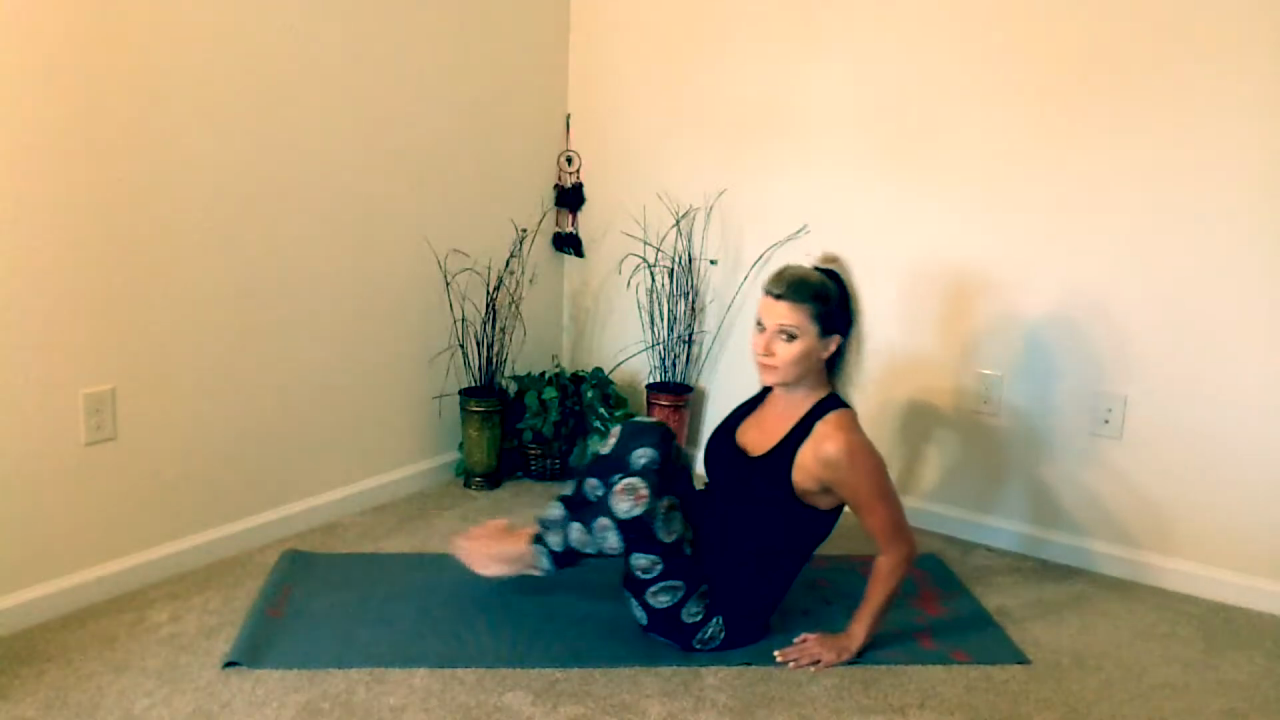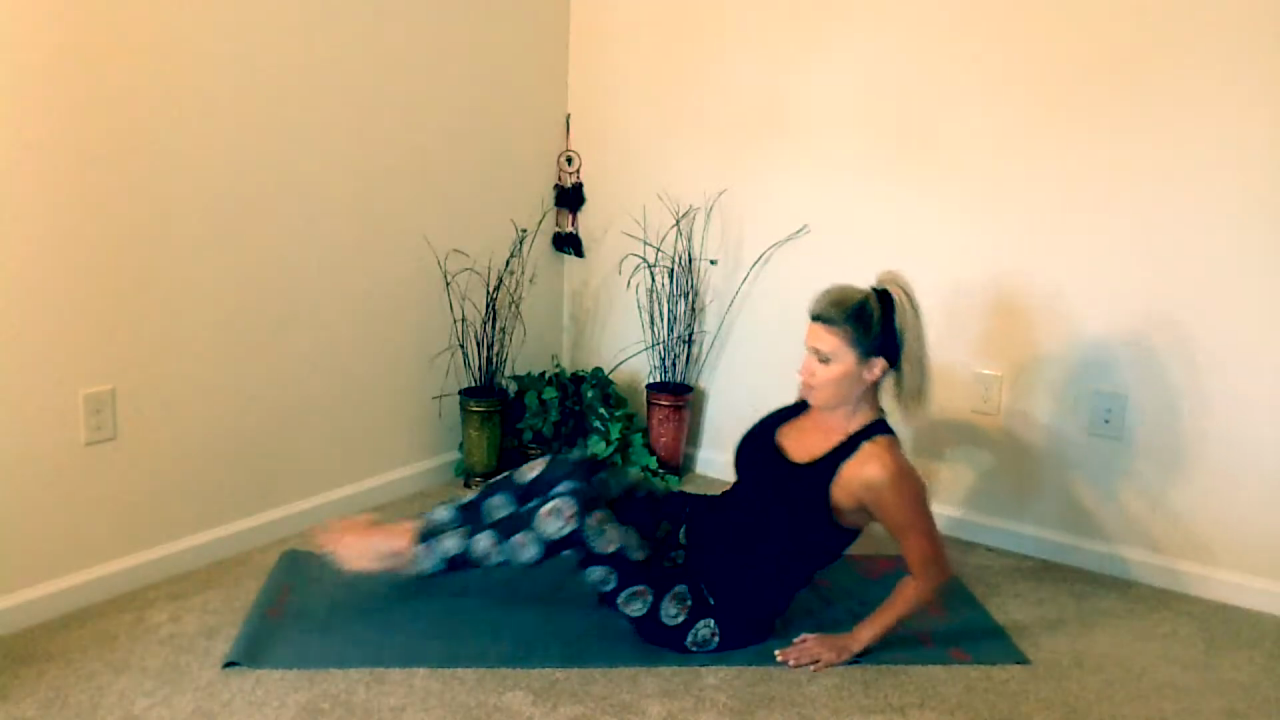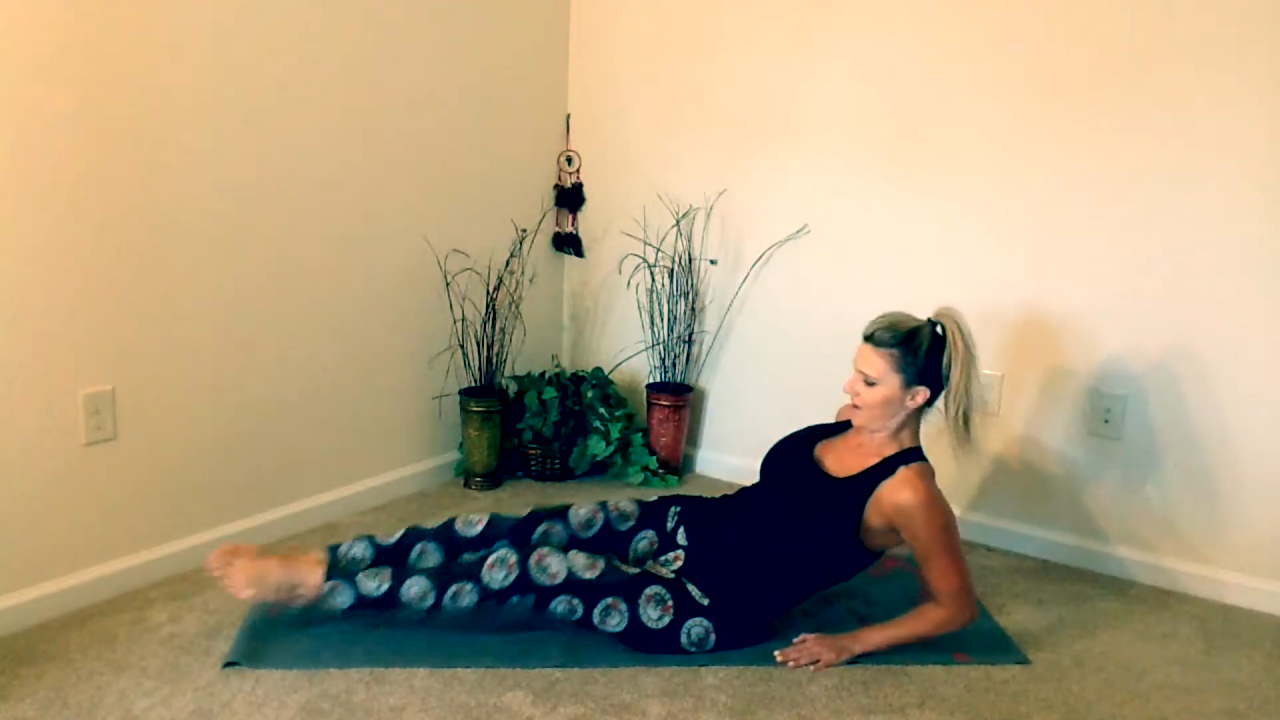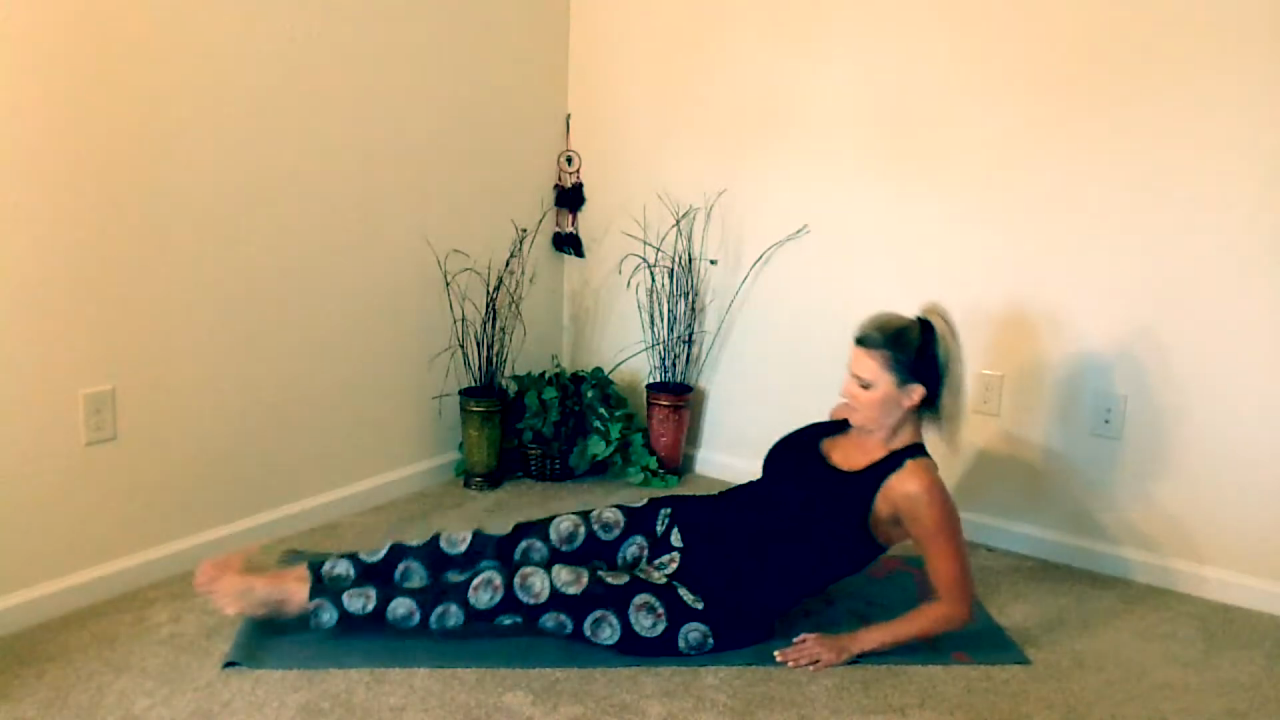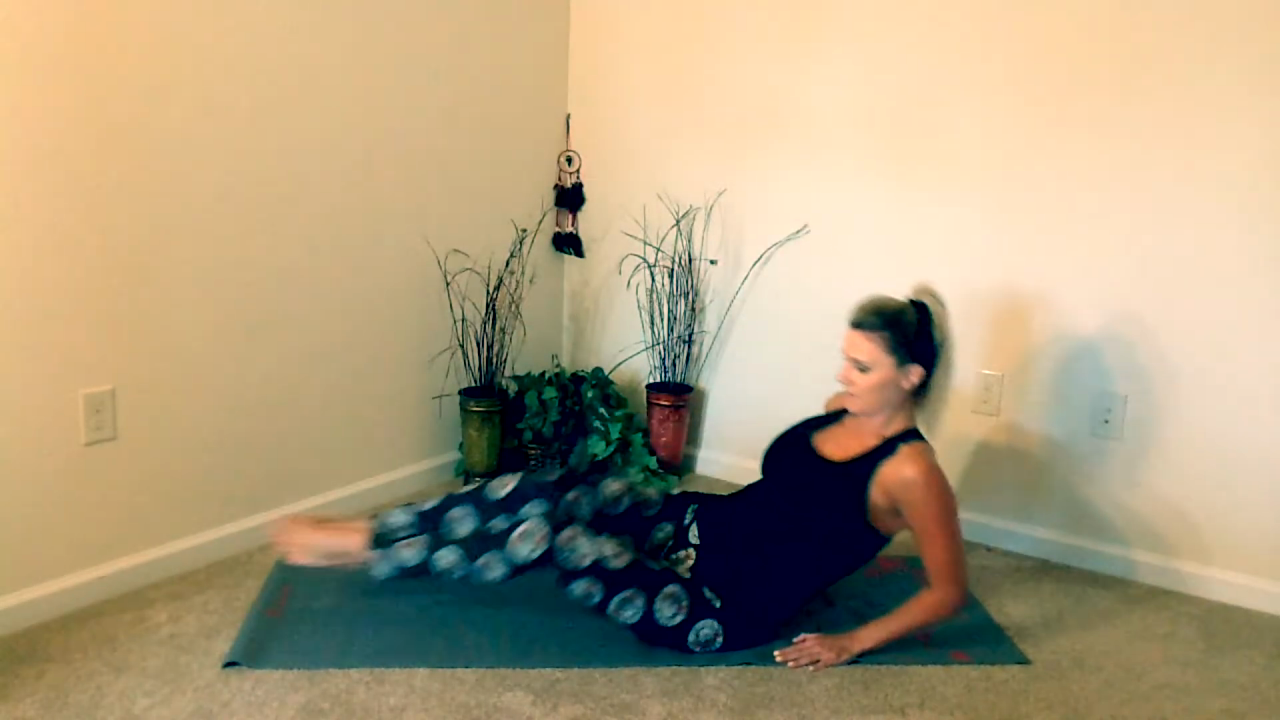
dt=1s
person 1, frame 1
left shoulder: (835, 443)
right shoulder: (777, 389)
left elbow: (897, 550)
left wrist: (850, 640)
left hip: (709, 616)
right hip: (700, 546)
left knee: (638, 477)
right knee: (642, 442)
left ankle: (540, 550)
right ankle: (548, 541)
person 1, frame 2
left shoulder: (879, 470)
right shoulder: (814, 401)
left elbow: (932, 573)
left wrist: (851, 643)
left hip: (708, 615)
right hip: (695, 535)
left knee: (566, 507)
right knee: (565, 474)
left ankle: (423, 550)
right ankle: (425, 534)
person 1, frame 3
left shoulder: (908, 495)
right shoulder: (852, 424)
left elbow: (956, 605)
left wrist: (850, 645)
left hip: (710, 612)
right hip: (686, 531)
left knee: (520, 567)
right knee: (511, 532)
left ankle: (312, 585)
right ankle: (316, 568)
person 1, frame 4
left shoulder: (912, 488)
right shoulder: (847, 420)
left elbow: (955, 603)
left wrist: (850, 642)
left hip: (709, 610)
right hip: (679, 529)
left knee: (515, 590)
right knee: (502, 549)
left ankle: (298, 602)
right ankle: (295, 584)
person 1, frame 5
left shoulder: (910, 474)
right shoulder: (846, 408)
left elbow: (948, 591)
left wrist: (849, 641)
left hip: (720, 609)
right hip: (700, 526)
left knee: (547, 536)
right knee: (542, 494)
left ankle: (358, 547)
right ankle: (365, 536)
